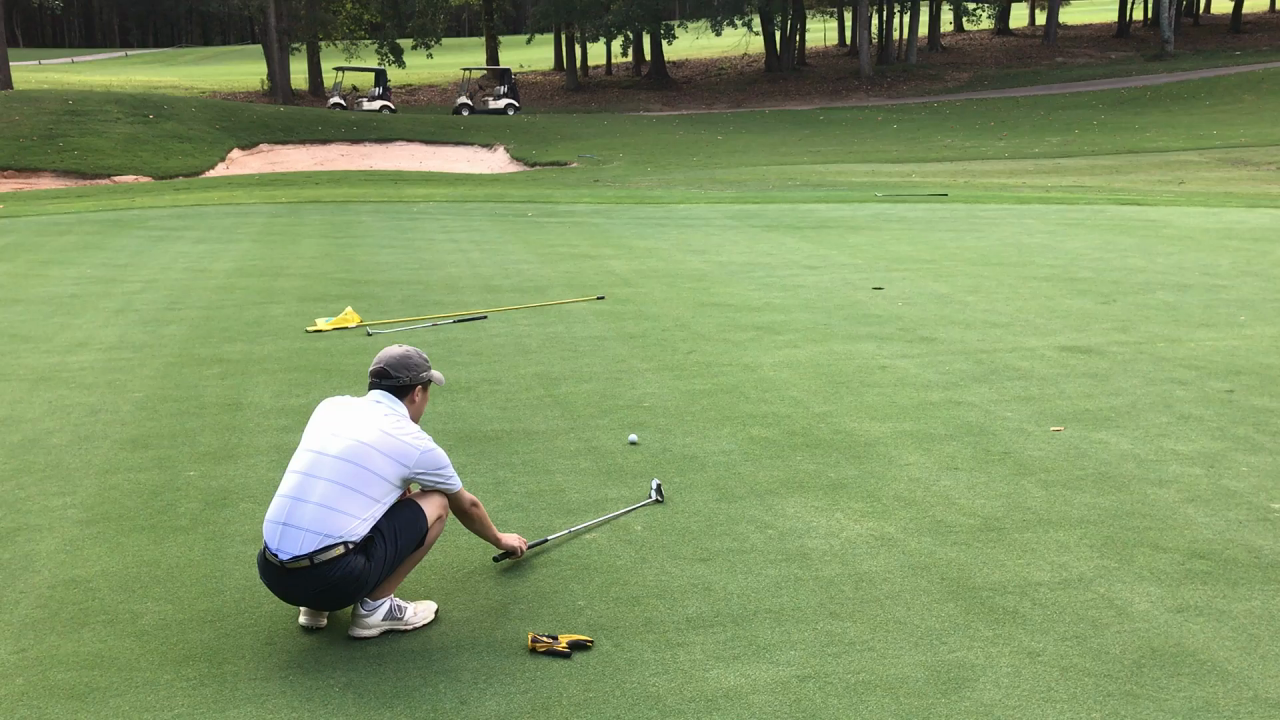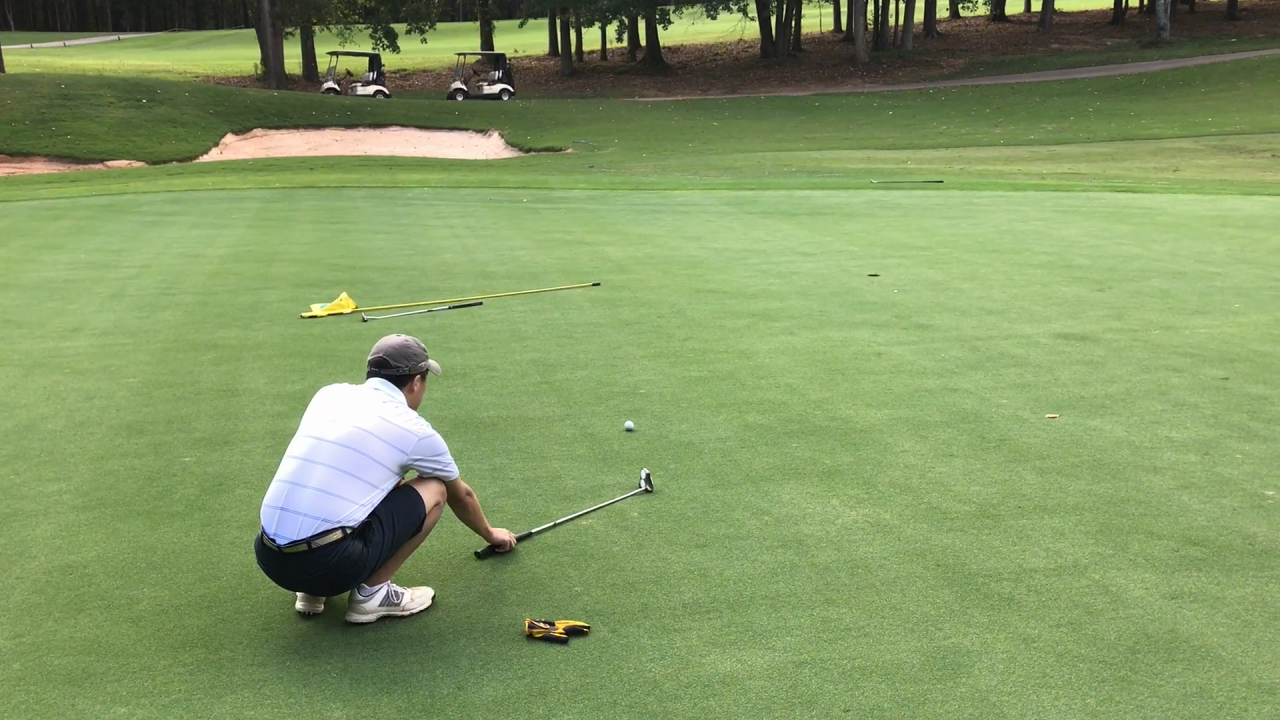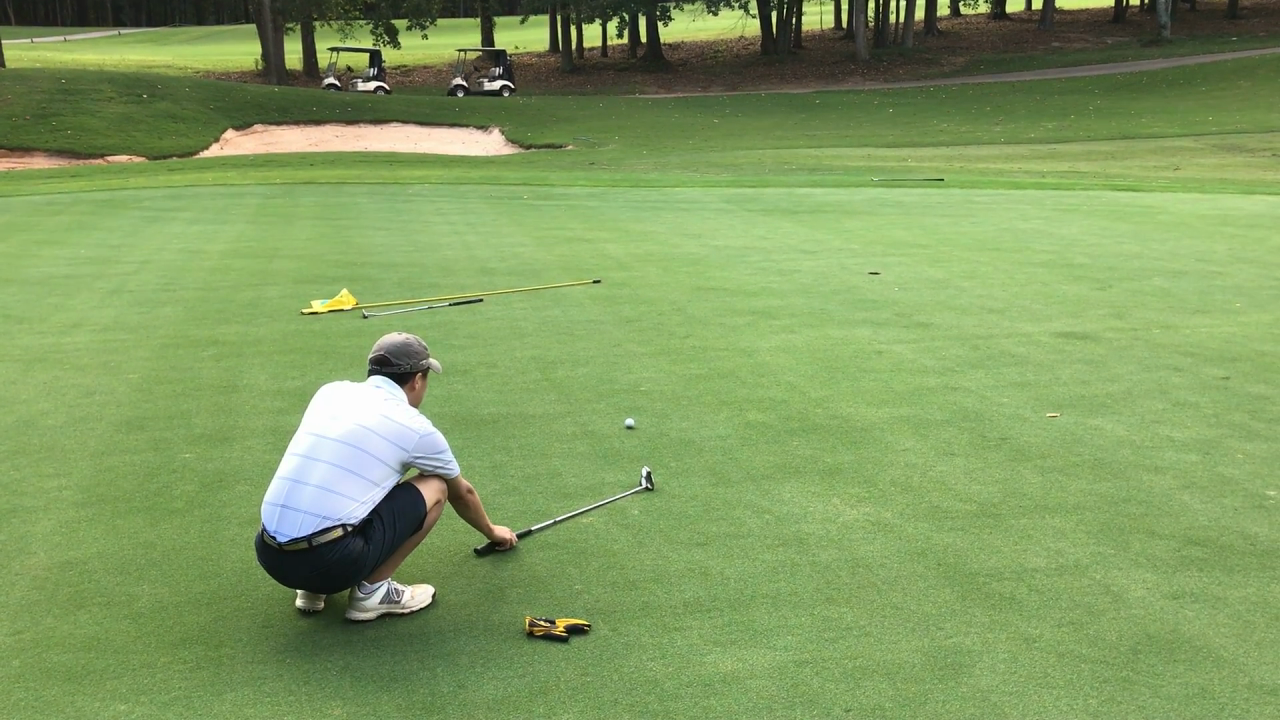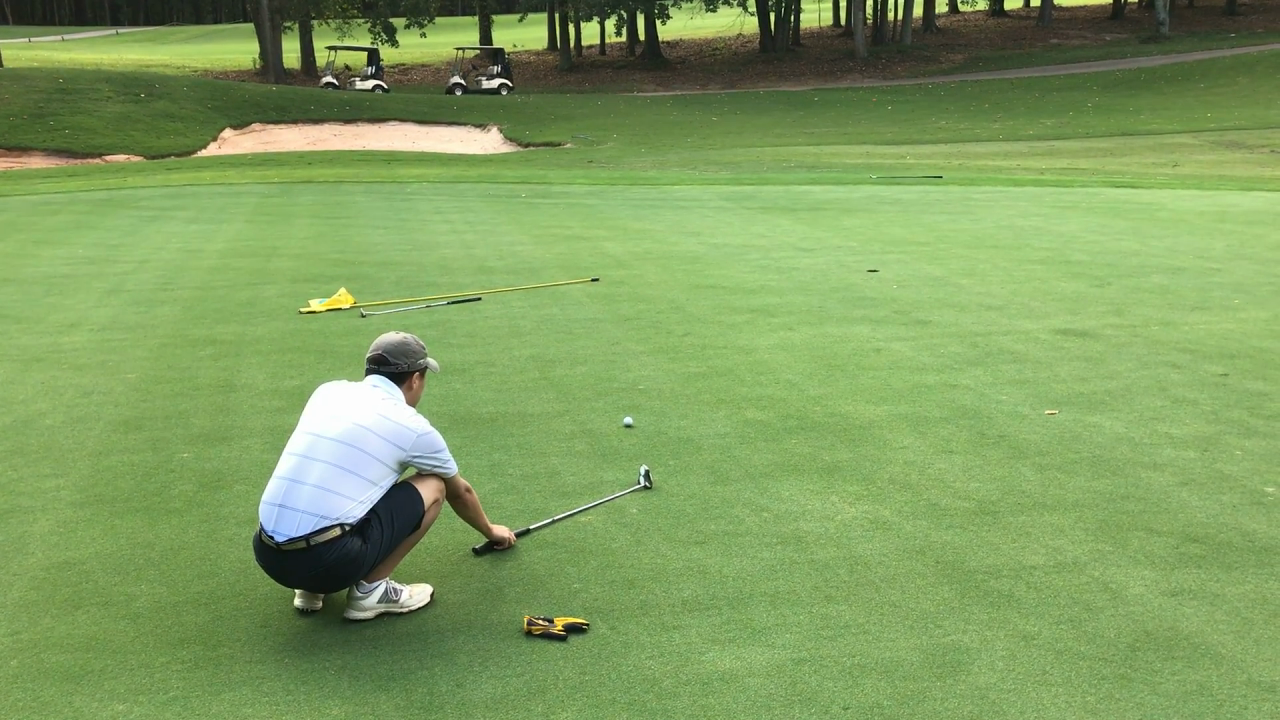
dt=0.7s
person 1, frame 1
left shoulder: (329, 407)
right shoulder: (414, 443)
right elbow: (466, 507)
right wrist: (499, 539)
left hip: (272, 572)
right hip: (332, 578)
right knee: (436, 503)
left ankle: (315, 605)
right ankle: (374, 608)
person 1, frame 2
left shoulder: (329, 393)
right shoulder: (413, 429)
right elbow: (461, 496)
right wrist: (490, 533)
left hip: (269, 556)
right hip: (329, 563)
right knee: (434, 490)
left ankle: (313, 589)
right ankle: (371, 593)
person 1, frame 3
left shoulder: (330, 391)
right shoulder: (415, 427)
right elbow: (462, 494)
right wrist: (491, 531)
left hip: (269, 554)
right hip: (329, 560)
right knee: (435, 488)
left ankle: (313, 587)
right ankle: (372, 591)
person 1, frame 4
left shoulder: (328, 391)
right shoulder: (411, 425)
right elbow: (460, 493)
right wrist: (490, 531)
left hip: (267, 554)
right hip: (327, 560)
right knee: (433, 487)
left ankle: (311, 588)
right ankle: (370, 590)
